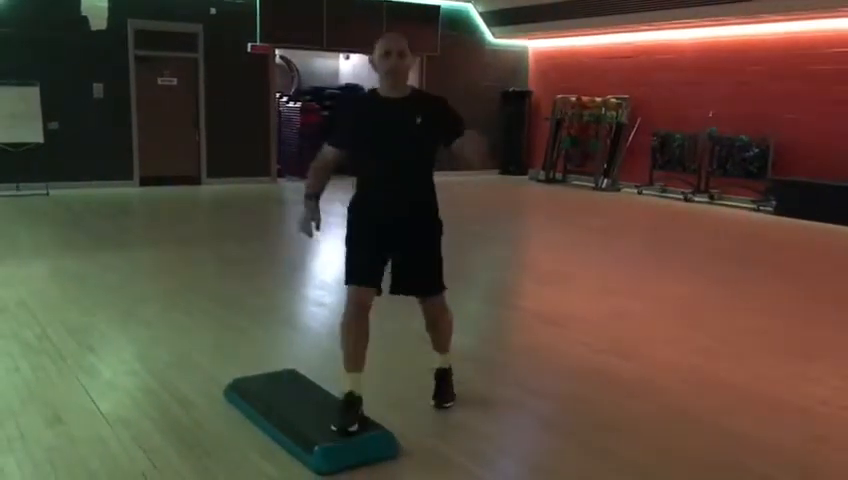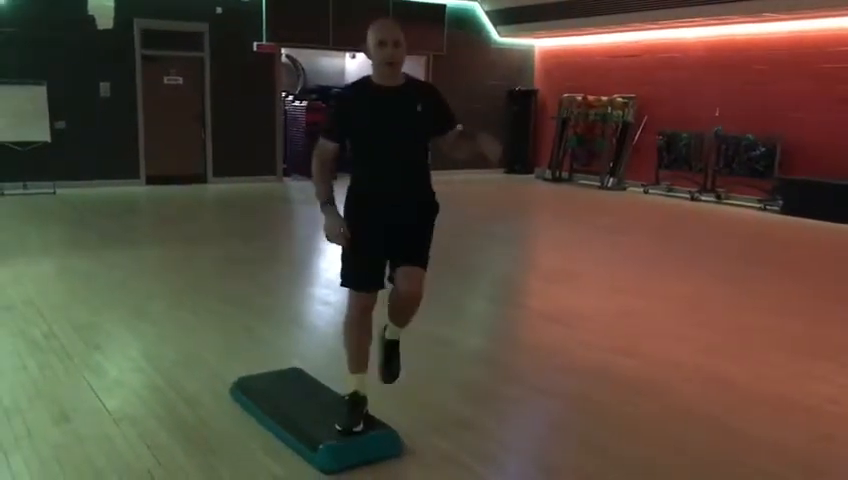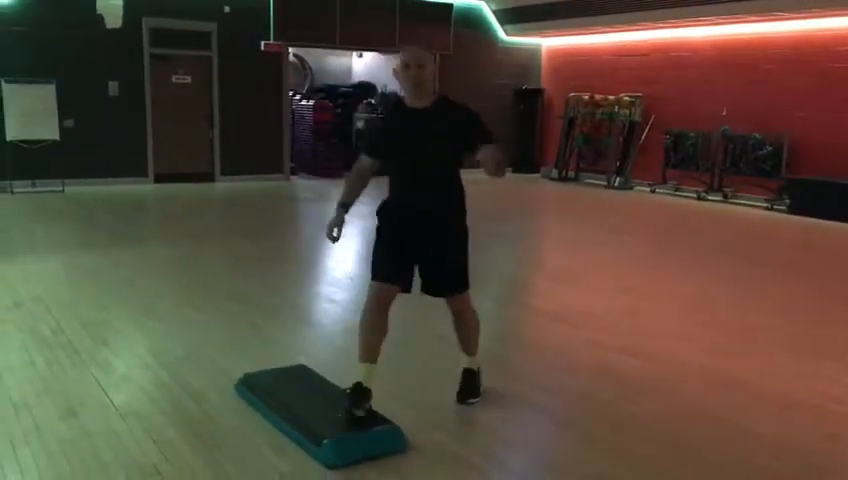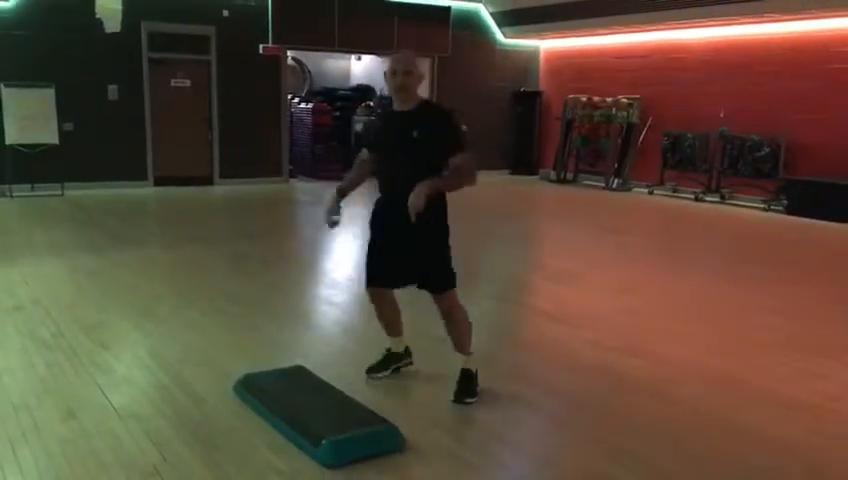
dt=0.4s
person 1, frame 1
left shoulder: (433, 108)
right shoulder: (357, 109)
left elbow: (463, 150)
right elbow: (326, 159)
left wrist: (474, 148)
right wrist: (310, 200)
left hip: (419, 219)
right hip: (368, 217)
left knee: (433, 301)
right knee: (358, 301)
left ankle: (443, 369)
right ankle: (353, 395)
person 1, frame 2
left shoulder: (425, 96)
right shoulder: (350, 99)
left elbow: (453, 143)
right elbow: (323, 157)
left wrist: (479, 144)
right wrist: (329, 209)
left hip: (415, 208)
right hip: (365, 211)
left knee: (409, 287)
right knee: (360, 301)
left ankle: (392, 335)
right ankle: (357, 395)
person 1, frame 3
left shoulder: (458, 116)
right shoulder: (388, 120)
left elbow: (497, 166)
right elbow: (364, 168)
left wrist: (492, 159)
right wrist: (341, 209)
left hip: (445, 221)
right hip: (398, 216)
left knee: (458, 301)
right knee: (379, 296)
left ankle: (471, 369)
right ankle: (364, 385)
person 1, frame 4
left shoulder: (439, 120)
right shoulder: (383, 121)
left elbow: (467, 173)
right elbow: (367, 162)
left wrist: (430, 185)
right wrist: (339, 194)
left hip: (425, 220)
right hip: (387, 216)
left knee: (444, 297)
right knee: (378, 290)
left ankle: (467, 370)
right ankle: (398, 351)
